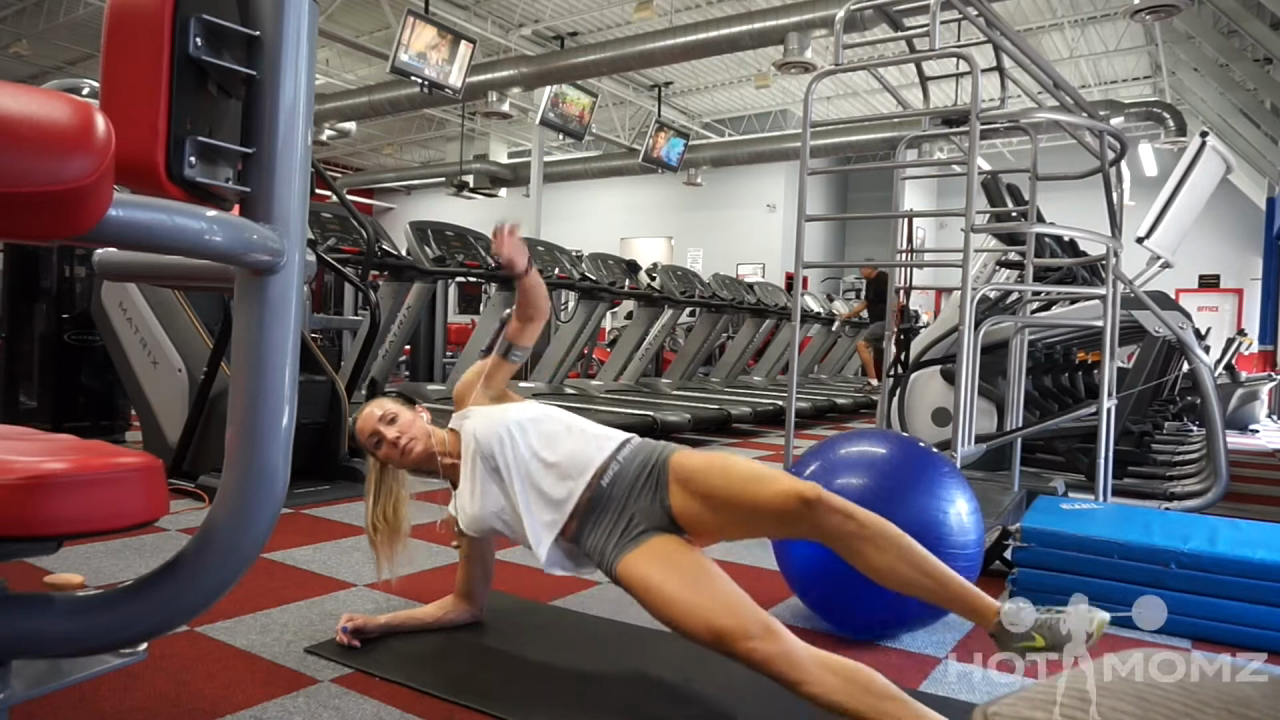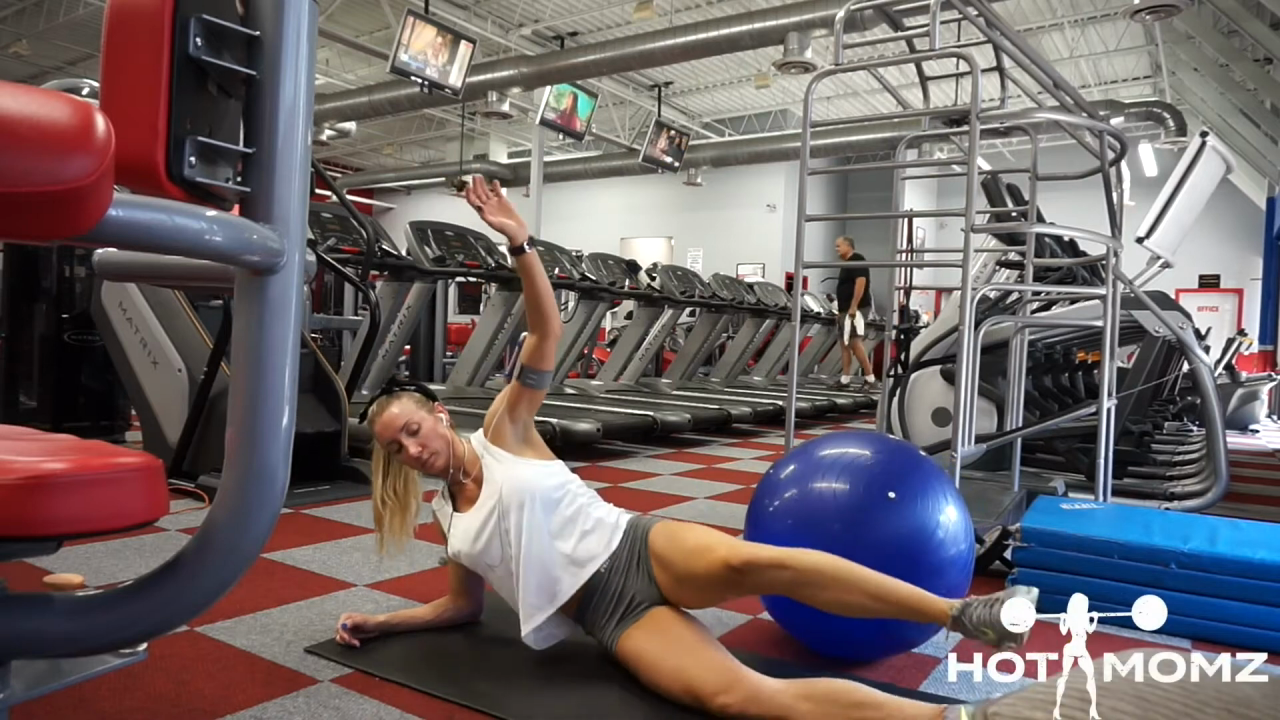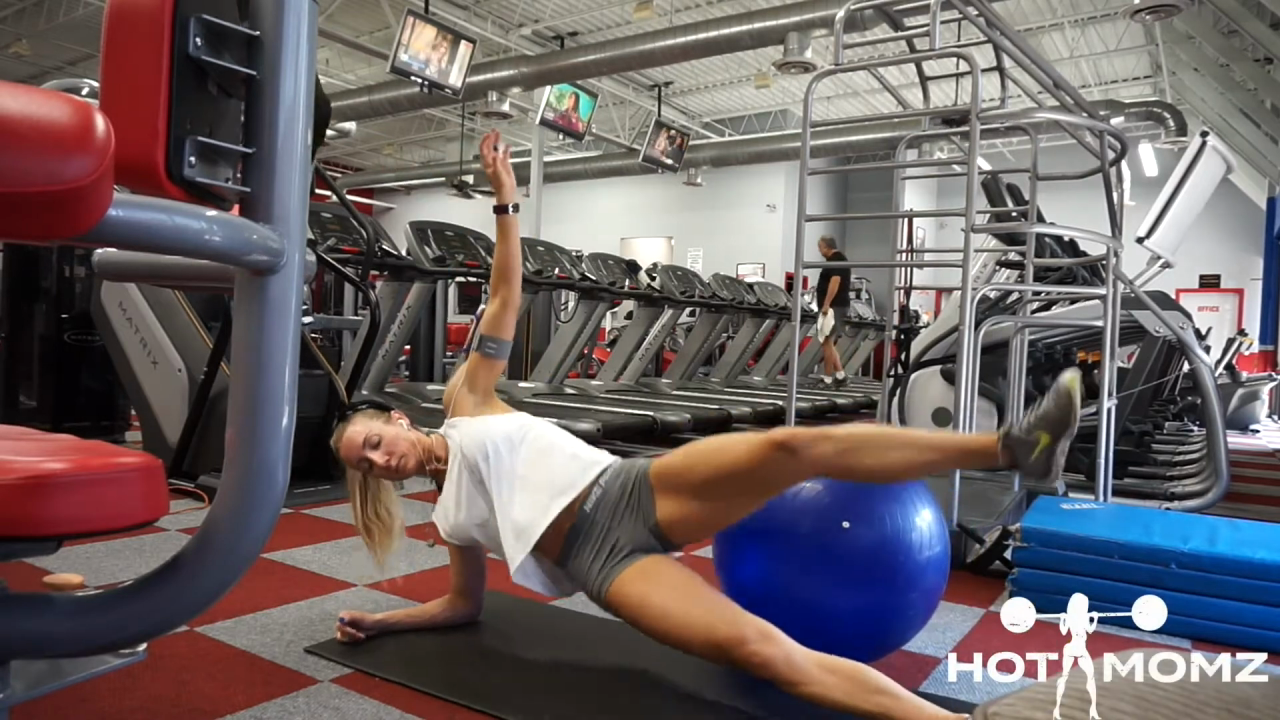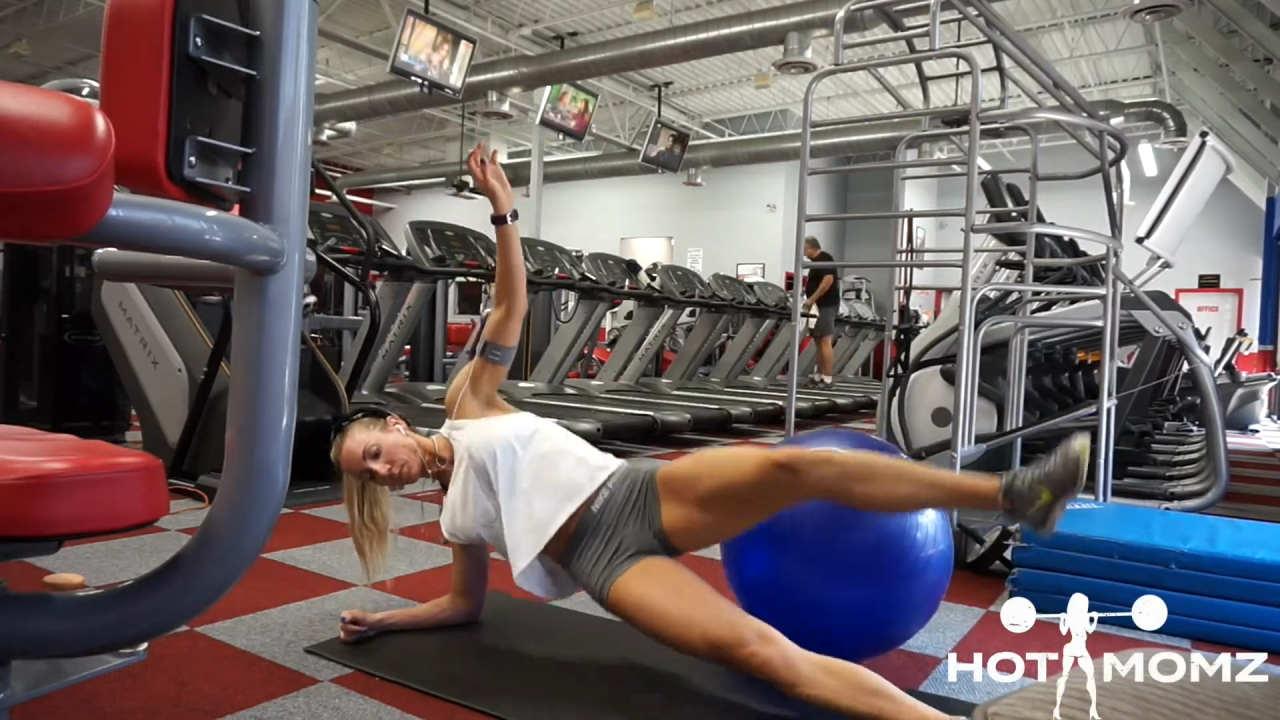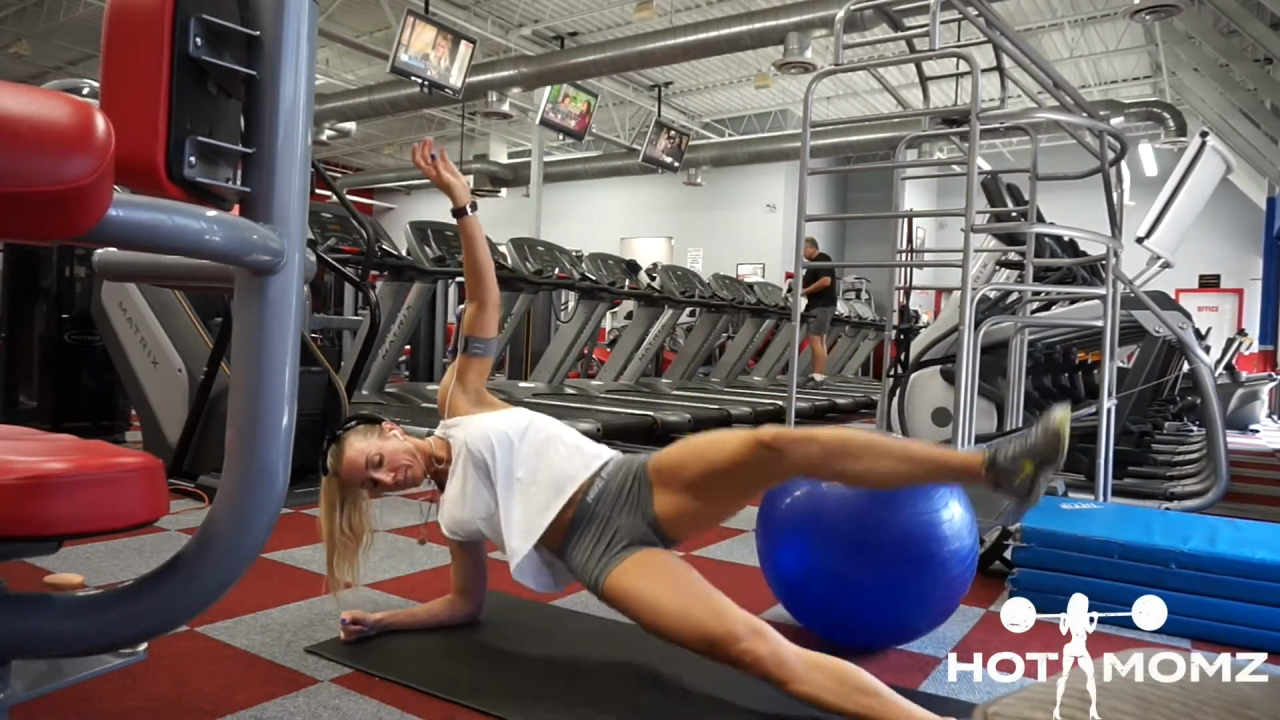
dt=1s
person 1, frame 1
left shoulder: (472, 397)
right shoulder: (463, 508)
left elbow: (535, 310)
right elbow: (467, 601)
left wrist: (520, 267)
right wrist: (380, 619)
left hip: (650, 473)
right hip: (616, 538)
left knee: (811, 501)
right knee: (762, 646)
left ankle: (997, 617)
person 1, frame 2
left shoulder: (501, 428)
right shoulder: (452, 522)
left elbow: (548, 331)
right elbow: (461, 607)
left wrist: (519, 242)
right wrist: (377, 621)
left hip: (640, 549)
right hip: (613, 614)
left knee: (751, 562)
left ankle: (963, 615)
person 1, frame 3
left shoulder: (463, 402)
right shoulder: (450, 515)
left elbow: (507, 299)
right elbow: (464, 605)
left wrist: (505, 199)
right wrist: (377, 622)
left hip: (632, 496)
right hip: (603, 562)
left knee: (786, 447)
right knee: (760, 651)
left ankle: (1005, 445)
person 1, frame 4
left shoulder: (465, 402)
right shoulder: (455, 517)
left elbow: (511, 304)
right elbow: (465, 605)
left wrist: (502, 212)
right wrist: (379, 620)
left hip: (638, 498)
right hip: (608, 562)
left knee: (789, 466)
right knee: (761, 653)
left ankle: (1005, 492)
person 1, frame 5
left shoulder: (460, 400)
right shoulder: (452, 513)
left elbow: (486, 297)
right elbow: (465, 605)
left wrist: (461, 204)
right wrist: (382, 620)
left hip: (633, 487)
right hip: (602, 552)
left knee: (771, 445)
right knee: (753, 647)
left ankle: (993, 465)
